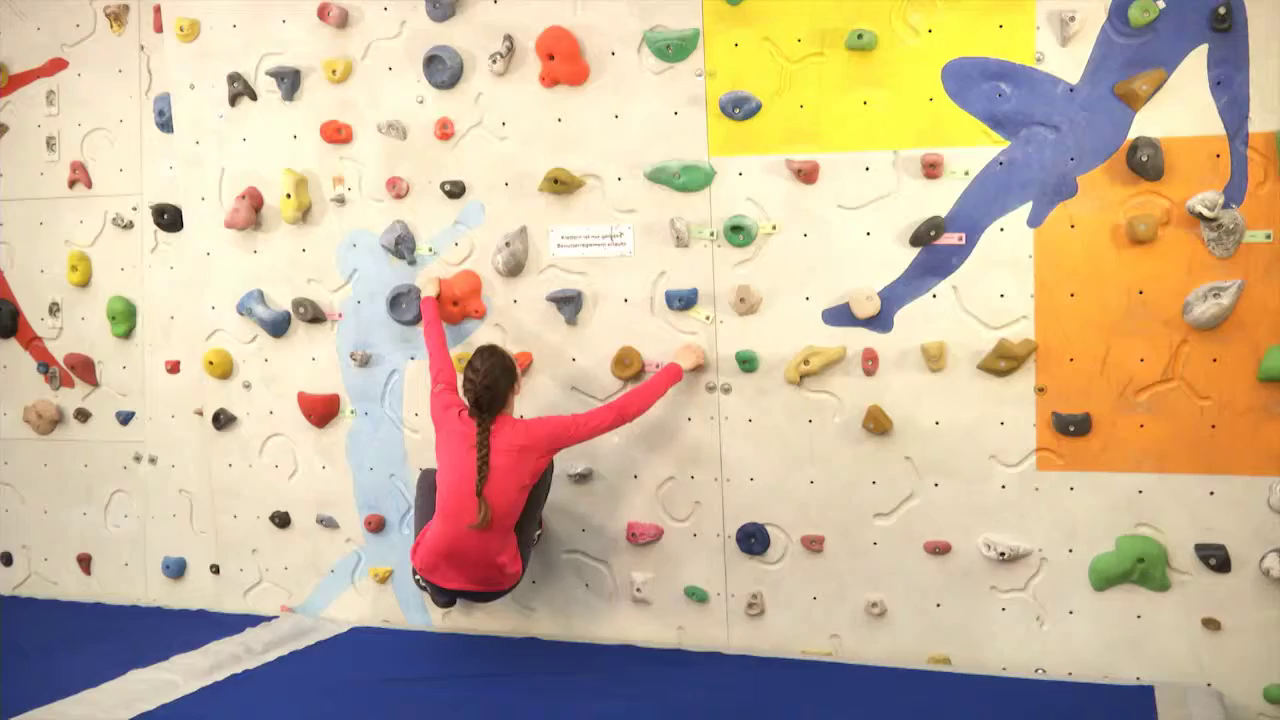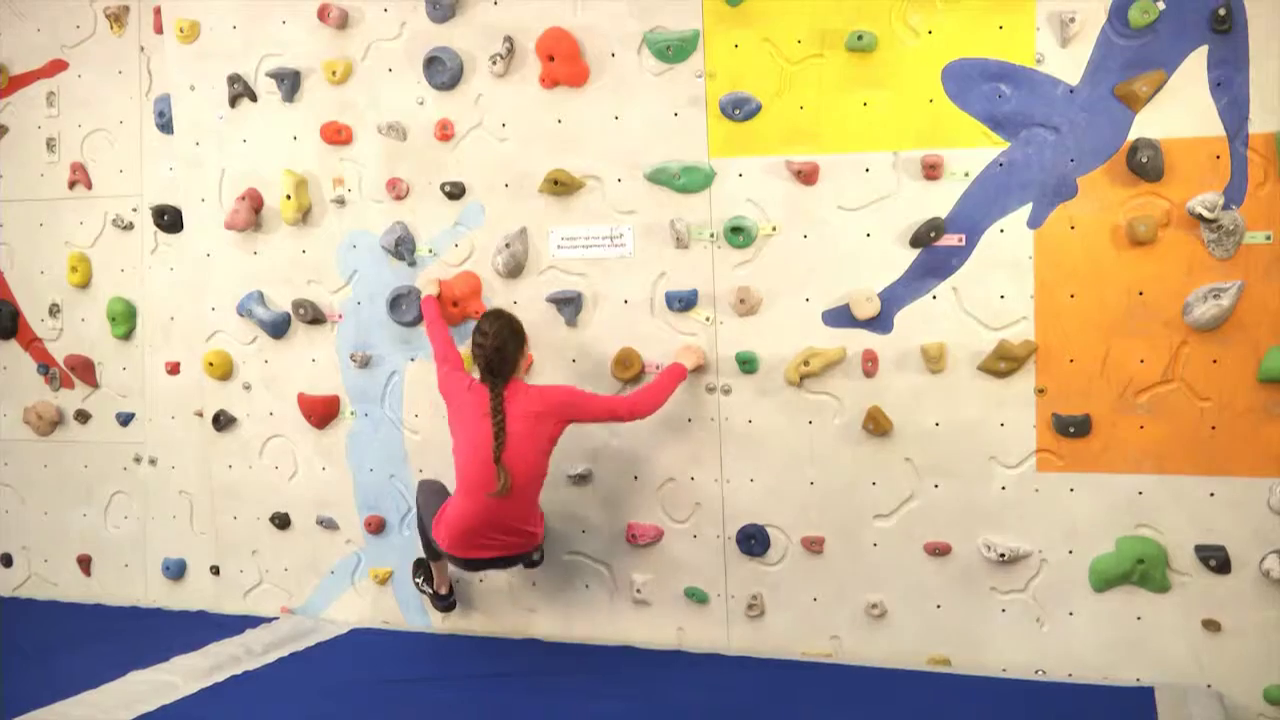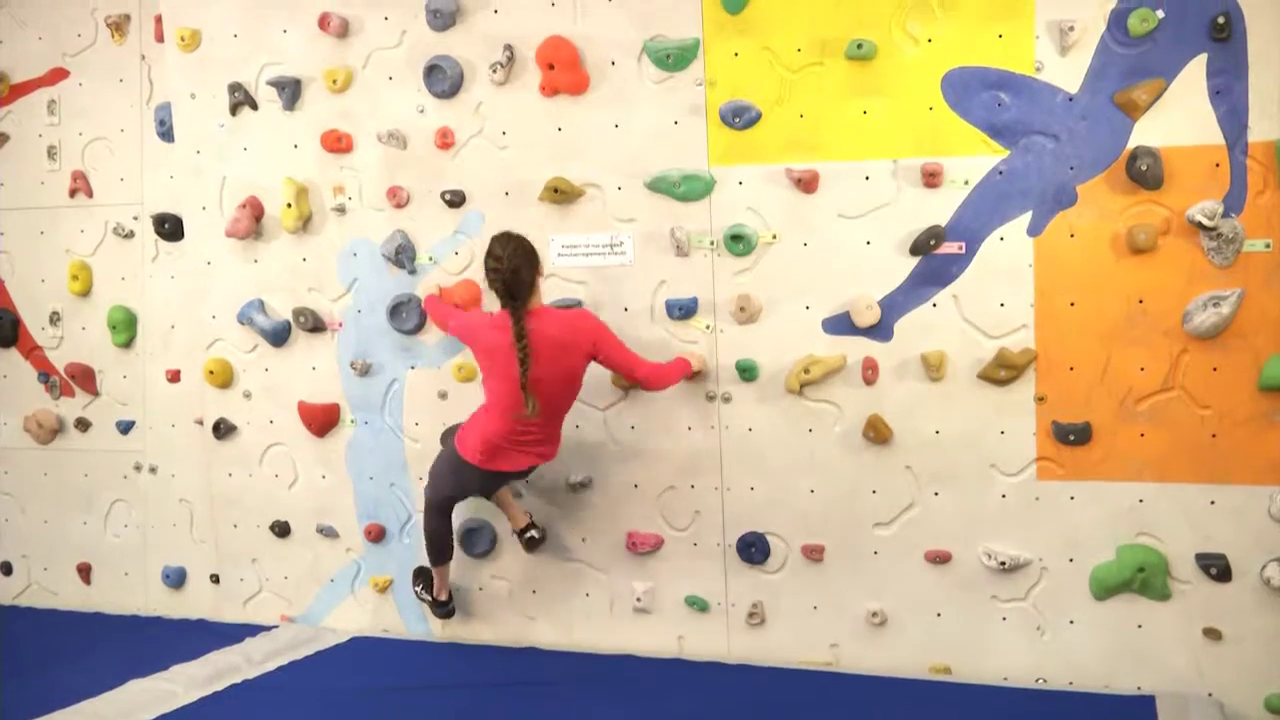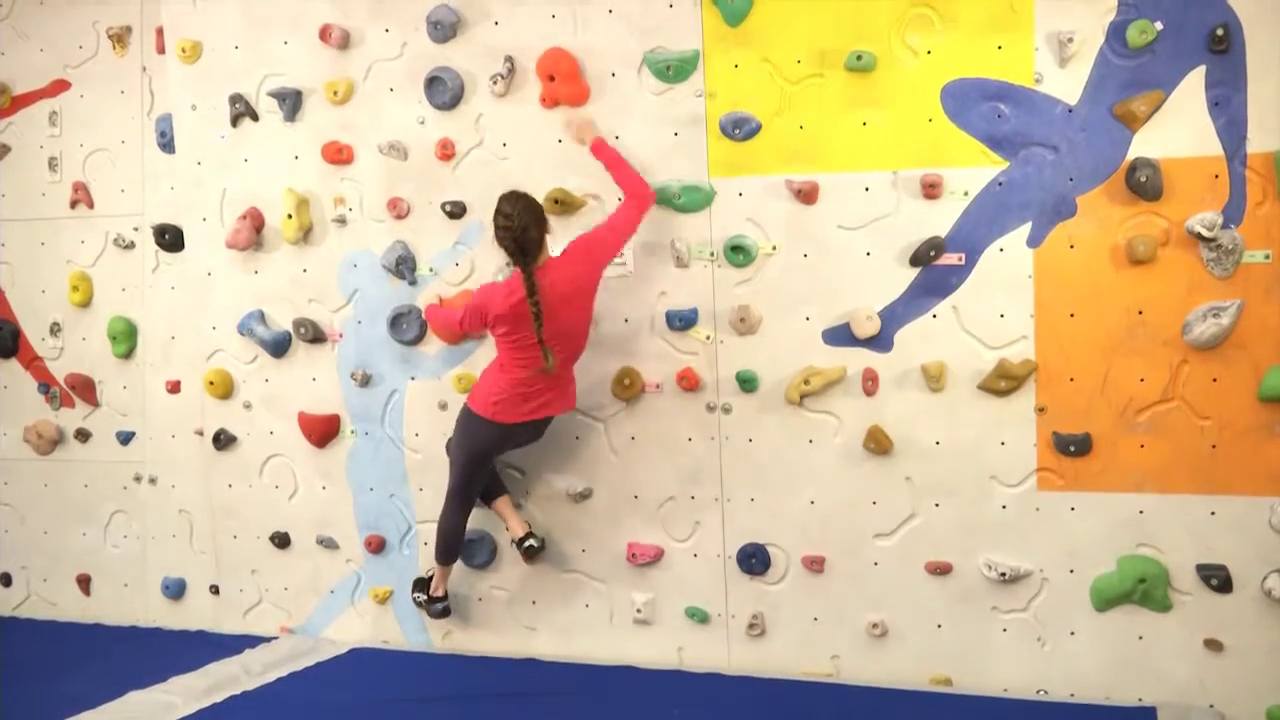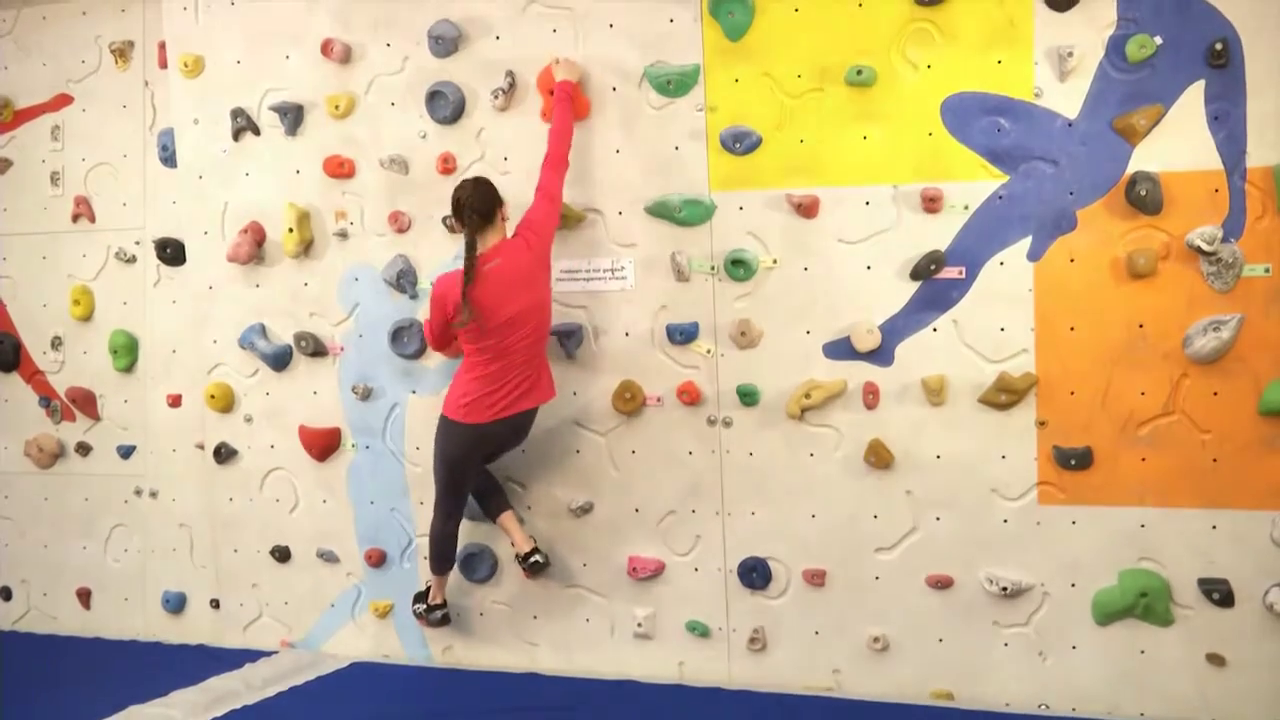
dt=0.5s
person 1, frame 1
left shoulder: (449, 420)
right shoulder: (534, 437)
left elbow: (439, 361)
right elbow: (618, 412)
left wrist: (429, 296)
right wrist: (677, 366)
left hip: (437, 571)
right hip: (498, 583)
person 1, frame 2
left shoulder: (460, 395)
right shoulder: (550, 404)
left elbow: (442, 343)
right elbow: (635, 407)
left wrist: (430, 296)
right wrist: (680, 366)
left hip: (460, 546)
right hip: (517, 543)
left knee: (428, 489)
left ankle: (440, 587)
person 1, frame 3
left shoulder: (483, 330)
right shoulder: (580, 327)
left elbow: (443, 316)
right elbow: (647, 377)
left wrist: (431, 300)
right wrist: (686, 364)
left hip: (483, 451)
right hip: (532, 454)
left knee: (436, 502)
left ankle: (439, 593)
right ankle: (521, 522)
person 1, frame 4
left shoulder: (494, 299)
right shoulder: (583, 261)
left elbow: (453, 325)
right elbow: (643, 197)
left wrist: (431, 310)
right wrist: (596, 144)
left hip: (495, 413)
right hip: (543, 414)
left knee: (459, 493)
right knee: (465, 446)
left ankle: (436, 589)
right ankle: (520, 530)
person 1, frame 5
left shoulder: (448, 287)
right shoulder: (533, 246)
right elbow: (555, 165)
right wrist: (564, 88)
left hip: (470, 415)
right hip: (523, 410)
left knee: (449, 501)
right knee: (474, 470)
left ankle: (436, 598)
right ankle: (526, 547)
